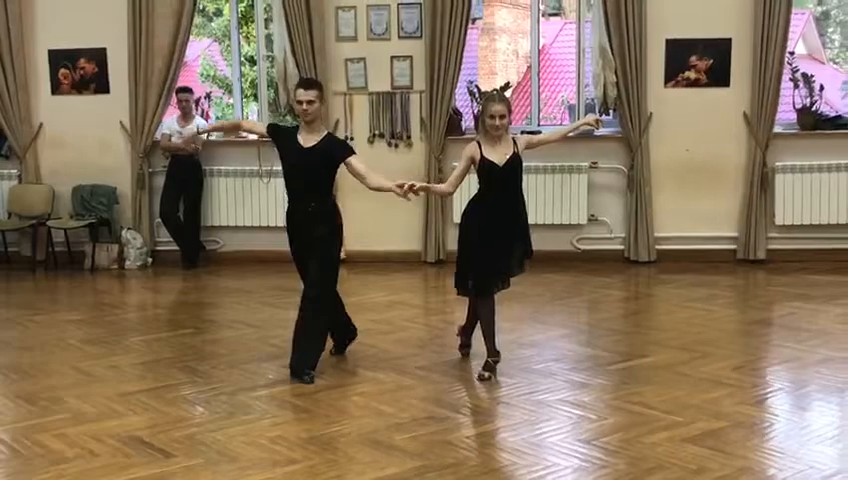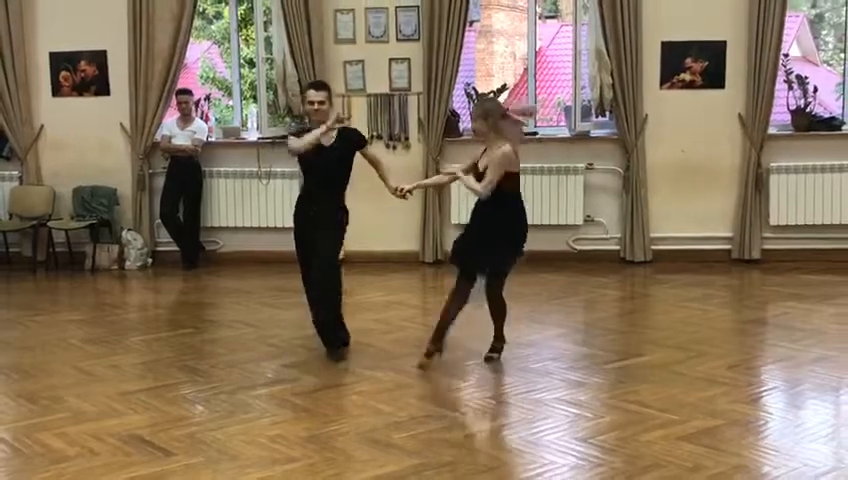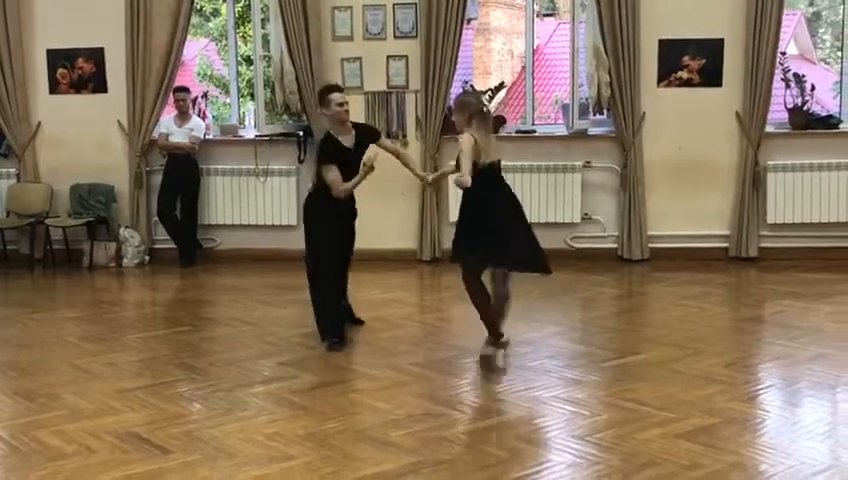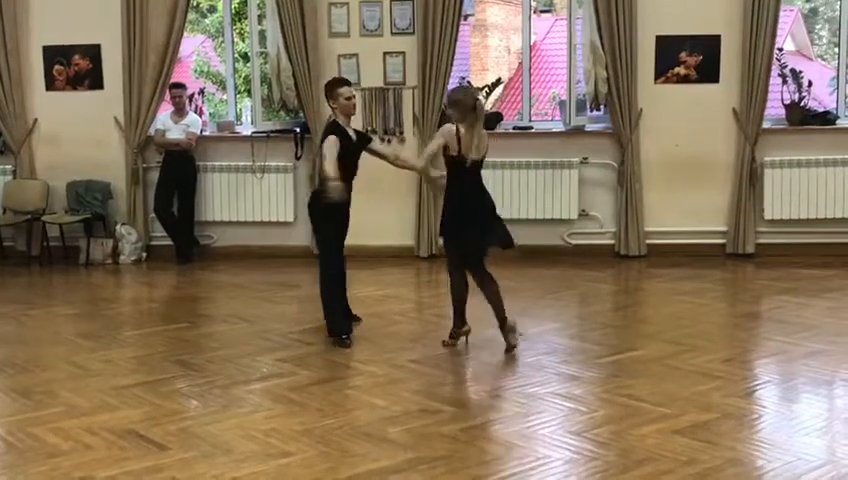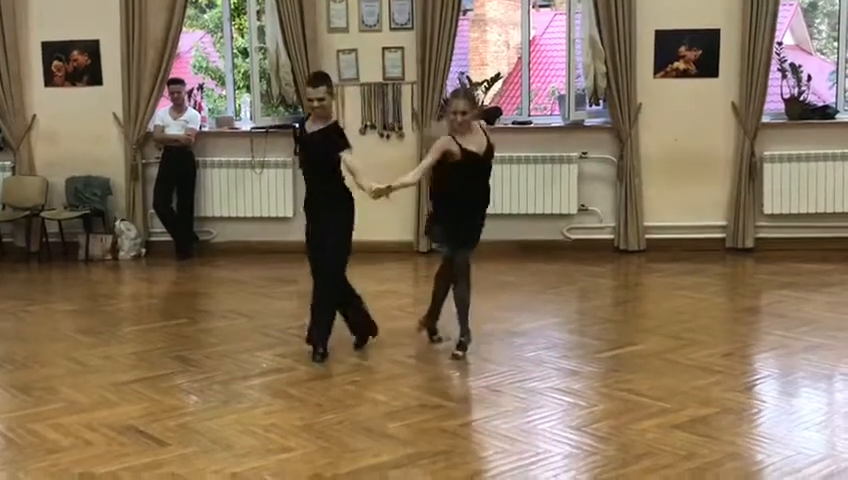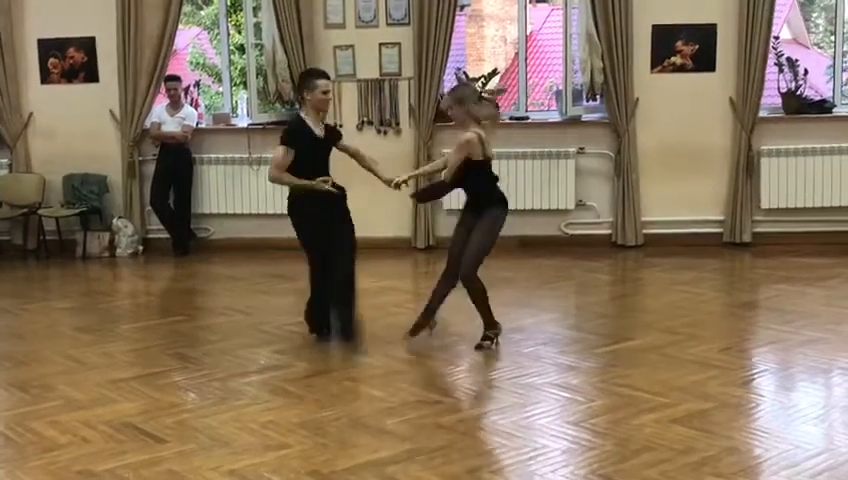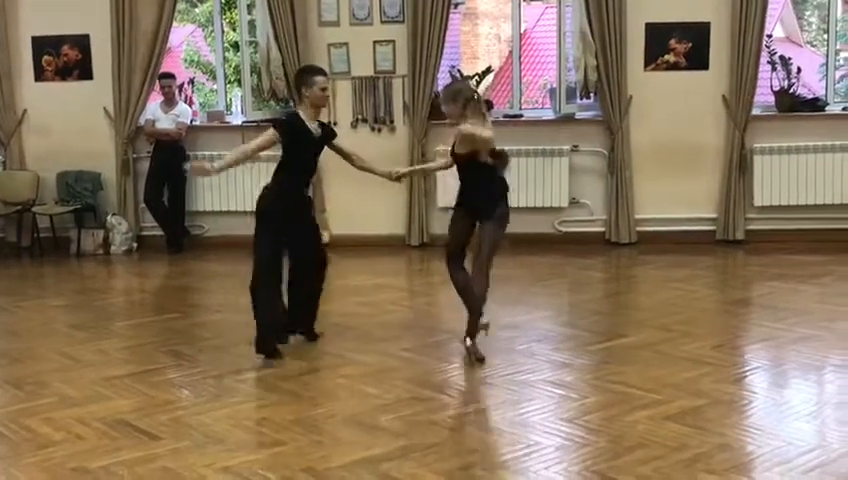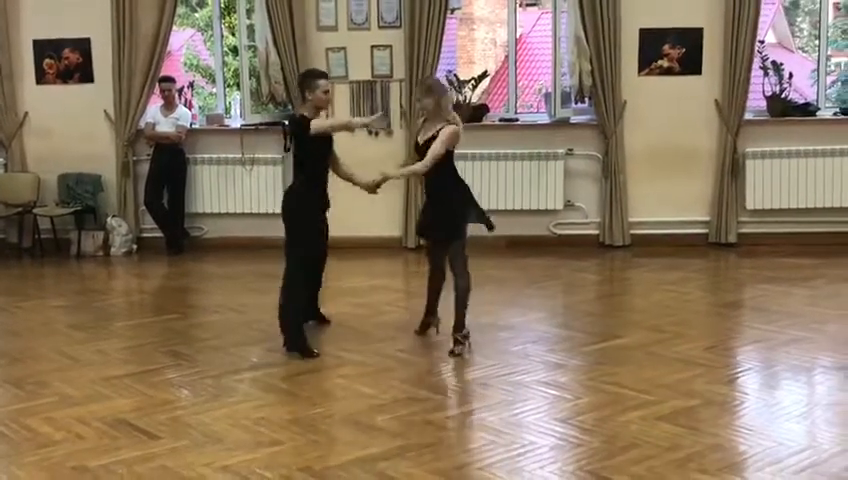
dt=0.5s
person 1, frame 1
left shoulder: (336, 145)
right shoulder: (284, 136)
left elbow: (368, 178)
right elbow: (242, 124)
left wrist: (392, 187)
right wrist: (200, 128)
left hip: (324, 221)
right hip: (297, 220)
left knee: (317, 290)
right knee: (321, 286)
left ankle: (303, 362)
right ankle: (343, 333)
person 1, frame 2
left shoulder: (350, 136)
right shoulder: (300, 138)
left elbow: (375, 161)
right elbow: (297, 146)
left wrist: (390, 185)
right wrist: (324, 128)
left hip: (332, 213)
right hip: (305, 212)
left knee: (325, 273)
right knee: (312, 279)
left ankle: (335, 338)
right ankle: (335, 335)
person 1, frame 3
left shoulder: (363, 132)
right shoulder: (327, 146)
left elbow: (396, 151)
right elbow: (339, 191)
left wrist: (420, 175)
right wrist: (363, 173)
left hip: (346, 208)
right hip: (321, 211)
left knee: (340, 262)
right knee: (322, 267)
left ankle: (343, 312)
right ankle: (332, 332)
person 1, frame 4
left shoulder: (356, 134)
right shoulder: (333, 132)
left elbow: (390, 156)
right elbow: (328, 155)
left wrist: (423, 170)
right wrist: (332, 180)
left hip: (340, 205)
right hip: (326, 205)
left knee: (336, 260)
right knee: (332, 263)
left ankle: (341, 312)
right ankle: (338, 328)
person 1, frame 5
left shoulder: (335, 133)
right shoulder: (305, 124)
left elbow: (351, 164)
left wrist: (369, 188)
right wrist: (303, 161)
left hip: (337, 207)
right hip: (314, 205)
left knee: (328, 271)
right knee: (327, 271)
left ankle: (319, 339)
right ankle: (362, 325)
person 1, frame 6
left shoulder: (329, 131)
right shoulder: (294, 130)
left elbow: (354, 154)
right elbow: (275, 174)
left wrist: (382, 177)
right wrist: (311, 184)
left hip: (331, 201)
right hip: (304, 205)
left knee: (342, 261)
right knee: (323, 265)
left ankle: (345, 323)
right ankle: (320, 322)
person 1, frame 7
left shoulder: (322, 129)
right shoulder: (290, 123)
left elbow: (349, 156)
right elbow: (253, 148)
left wrist: (382, 172)
right wrist: (216, 167)
left hip: (298, 204)
right hip: (276, 202)
left knee: (314, 262)
right knee: (267, 269)
left ankle: (300, 322)
right ankle: (267, 337)
person 1, frame 8
left shoulder: (321, 128)
right shoulder: (301, 124)
left elbow: (334, 164)
right elbow: (342, 124)
left wrist: (363, 183)
right wrist: (366, 121)
left hip: (315, 202)
right hip: (301, 203)
left knee: (316, 257)
right knee: (299, 264)
left ankle: (309, 309)
right ankle: (294, 337)
person 2, frame 1
left shoulder: (520, 143)
right shoulder: (474, 149)
left elbow: (555, 135)
right elbow: (448, 188)
left wrist: (582, 122)
right wrist: (423, 187)
left hip: (510, 223)
right hip: (481, 223)
left knee: (486, 284)
right knee: (483, 285)
left ankle: (467, 330)
right ankle: (491, 355)
person 2, frame 2
left shoulder: (504, 151)
right shoulder: (488, 150)
left elbow: (483, 191)
right elbow: (451, 175)
left wrist: (462, 175)
right wrist: (416, 185)
left hip: (507, 226)
right hip: (484, 222)
left knee: (494, 287)
right knee: (464, 282)
left ankle: (498, 339)
right ankle: (437, 340)
person 2, frame 3
left shoulder: (468, 140)
right shoulder: (489, 138)
left elbow: (465, 181)
left wrist: (451, 176)
right wrist: (440, 174)
left hip: (479, 214)
right hip: (505, 211)
left knee: (471, 276)
right knee: (500, 277)
left ankle: (495, 336)
right ankle: (494, 337)
person 2, frame 4
left shoulder: (449, 130)
right shoulder: (482, 136)
left elbow: (424, 159)
right wrist: (448, 177)
left hip: (459, 207)
right hip: (479, 206)
left knee: (457, 268)
right knee: (476, 268)
left ankle: (460, 325)
right ankle: (504, 325)
person 2, frame 5
left shoulder: (482, 127)
right shoulder: (446, 142)
right elbow: (415, 175)
right wrist: (390, 187)
left hip: (476, 207)
right hip: (455, 208)
left knee: (451, 265)
right knee: (460, 268)
left ankle: (431, 319)
right ankle: (463, 334)
person 2, frame 6
left shoulder: (468, 138)
right shoulder: (475, 133)
left elbow: (447, 176)
right elbow: (445, 162)
left wrist: (449, 170)
right wrist: (410, 175)
left hip: (490, 208)
right hip: (474, 204)
left knee: (466, 270)
right knee: (453, 264)
left ankle: (491, 327)
right ankle: (428, 315)
person 2, frame 7
left shoulder: (464, 131)
right shoulder: (479, 126)
left elbow: (488, 136)
right elbow: (449, 162)
left wrist: (486, 154)
right wrist: (411, 170)
left hip: (470, 202)
right hip: (495, 202)
left knee: (454, 260)
right knee: (481, 268)
left ankle: (475, 325)
right ankle: (474, 329)
person 2, frame 8
left shoulder: (450, 129)
right shoulder: (425, 125)
left elbow: (424, 166)
right elbow: (420, 163)
left wrist: (393, 174)
right wrist: (386, 178)
left hip: (453, 199)
right hip: (436, 198)
left knee: (457, 264)
right knee: (435, 261)
left ankle: (460, 330)
right ankle: (430, 316)
person 3, frame 1
left shoulder: (200, 124)
right shoulder: (169, 122)
left elbow: (195, 150)
right elbow: (163, 145)
left wrist: (173, 147)
right wrist: (184, 145)
left hip: (192, 167)
right hip: (174, 167)
left knee: (191, 213)
right knee: (166, 211)
left ankle: (191, 254)
right ankle: (192, 246)
person 3, frame 2
left shoulder: (200, 126)
right shoulder: (169, 124)
left elbow: (194, 151)
right elbow: (162, 146)
left wrist: (173, 149)
right wrist: (183, 147)
left hip: (191, 169)
right hip: (174, 169)
left knee: (191, 214)
right knee: (166, 212)
left ankle: (191, 255)
right ankle: (191, 247)
person 3, frame 3
left shoulder: (198, 123)
right shoulder: (166, 121)
left elbow: (192, 149)
right elbow: (160, 144)
left wrist: (170, 146)
right wrist: (181, 145)
left hip: (189, 167)
right hip: (171, 166)
left knee: (188, 211)
right knee: (163, 210)
left ankle: (188, 252)
right ankle: (189, 245)
person 3, frame 4
left shoulder: (194, 119)
right shoulder: (162, 117)
left elbow: (189, 145)
right elbow: (157, 140)
left wrist: (167, 143)
right wrist: (178, 141)
left hip: (185, 163)
right hip: (168, 162)
left knee: (185, 208)
right knee: (160, 206)
left ankle: (185, 248)
right ankle: (185, 241)
person 3, frame 5
left shoulder: (193, 115)
right shoulder: (161, 113)
left elbow: (188, 141)
right elbow: (156, 136)
left wrist: (166, 139)
right wrist: (177, 137)
left hip: (185, 159)
right hip: (167, 159)
left knee: (185, 203)
right knee: (160, 203)
left ankle: (184, 244)
right ankle: (185, 238)
person 3, frame 6
left shoulder: (190, 112)
right shoulder: (158, 110)
left elbow: (184, 138)
right elbow: (153, 134)
left wrist: (163, 136)
right wrist: (174, 134)
left hip: (181, 156)
right hip: (164, 156)
left knee: (182, 200)
right knee: (157, 200)
left ankle: (181, 241)
right ankle: (183, 234)
person 3, frame 7
left shoulder: (184, 109)
right shoulder: (152, 107)
left elbow: (178, 135)
right elbow: (147, 130)
left wrist: (157, 134)
right wrist: (168, 131)
left hip: (176, 153)
right hip: (158, 153)
left knee: (176, 197)
right knee: (150, 197)
left ankle: (175, 238)
right ankle: (177, 231)
person 3, frame 8
left shoulder: (184, 112)
right shoulder: (153, 110)
left elbow: (178, 138)
right elbow: (147, 134)
left wrist: (157, 136)
right wrist: (168, 134)
left hip: (175, 156)
right hip: (158, 156)
left knee: (175, 200)
right knee: (150, 199)
left ankle: (175, 240)
right ankle: (176, 233)
